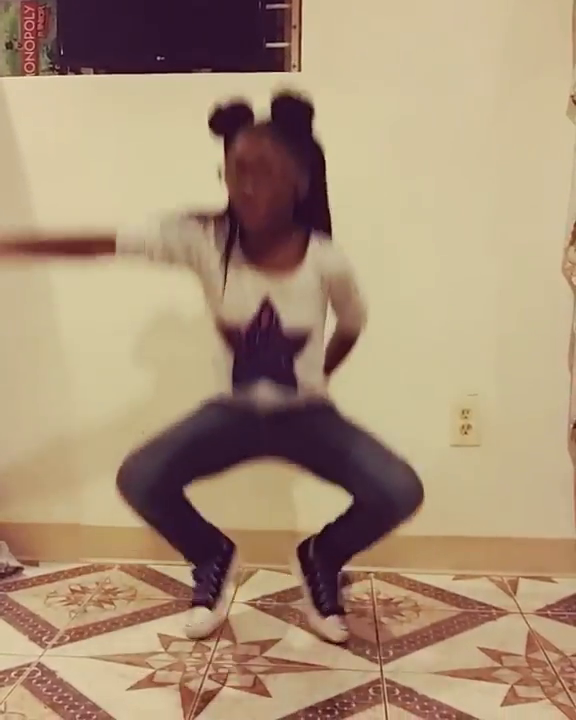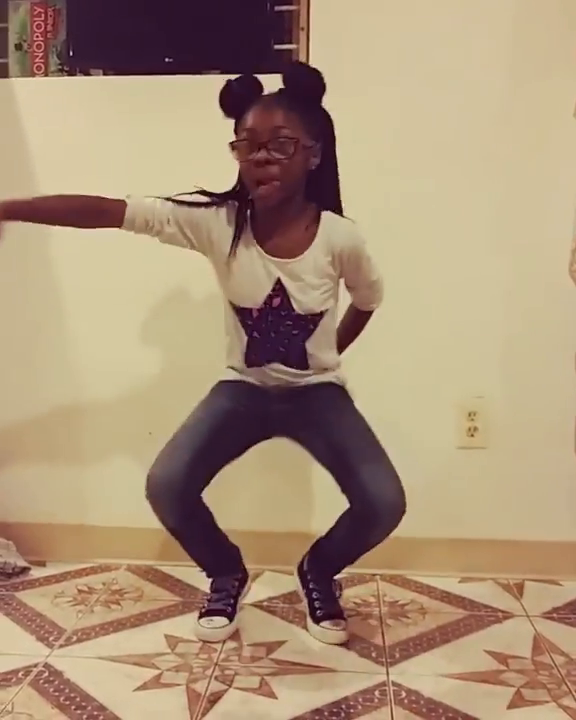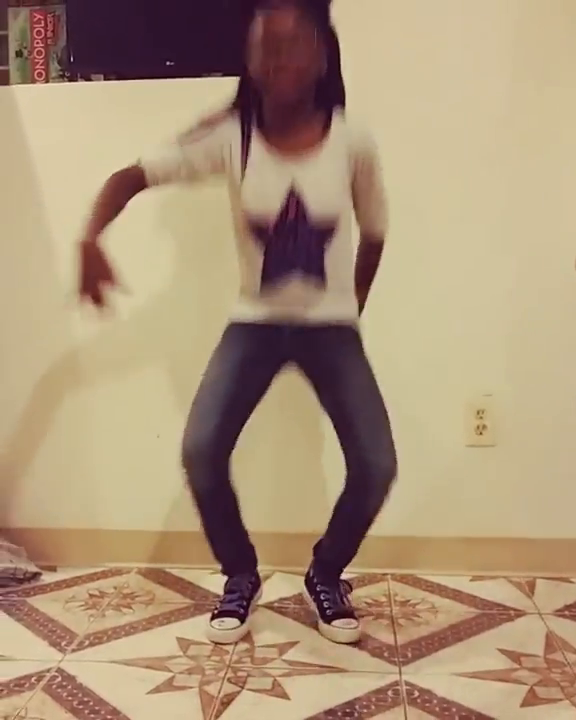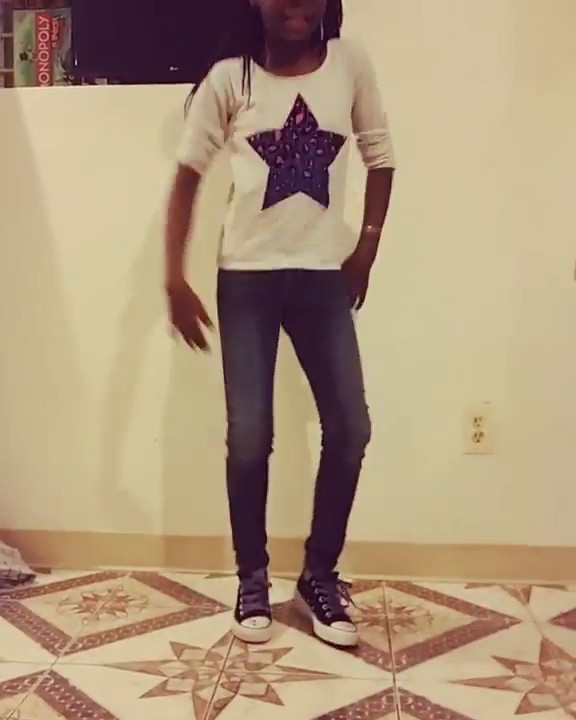
dt=0.2s
person 1, frame 1
left shoulder: (329, 261)
right shoulder: (202, 241)
left elbow: (350, 327)
right elbow: (102, 243)
left wrist: (312, 381)
left hip: (307, 415)
right hip: (233, 412)
left knee: (400, 494)
right knee: (139, 480)
left ankle: (321, 557)
right ankle: (212, 556)
person 1, frame 2
left shoulder: (340, 239)
right shoulder: (214, 223)
left elbow: (367, 302)
right elbow: (104, 211)
left wrist: (321, 356)
left hip: (317, 394)
right hip: (243, 391)
left knee: (383, 503)
right knee: (166, 485)
left ankle: (319, 572)
right ankle: (226, 574)
person 1, frame 3
left shoulder: (352, 142)
right shoulder: (228, 140)
left elbow: (374, 234)
right elbow: (135, 175)
left wrist: (351, 312)
right wrist: (90, 238)
left hip: (330, 329)
right hip: (253, 327)
left knee: (375, 466)
right knee: (201, 452)
left ankle: (326, 572)
right ankle: (240, 574)
person 1, frame 4
left shoulder: (351, 63)
right shoulder: (230, 79)
left elbow: (380, 159)
right elbow: (187, 173)
left wrist: (367, 243)
right wrist: (174, 275)
left hip: (324, 278)
right hip: (246, 278)
left knee: (349, 431)
right knee: (248, 438)
left ankle: (320, 577)
right ankle: (252, 578)
